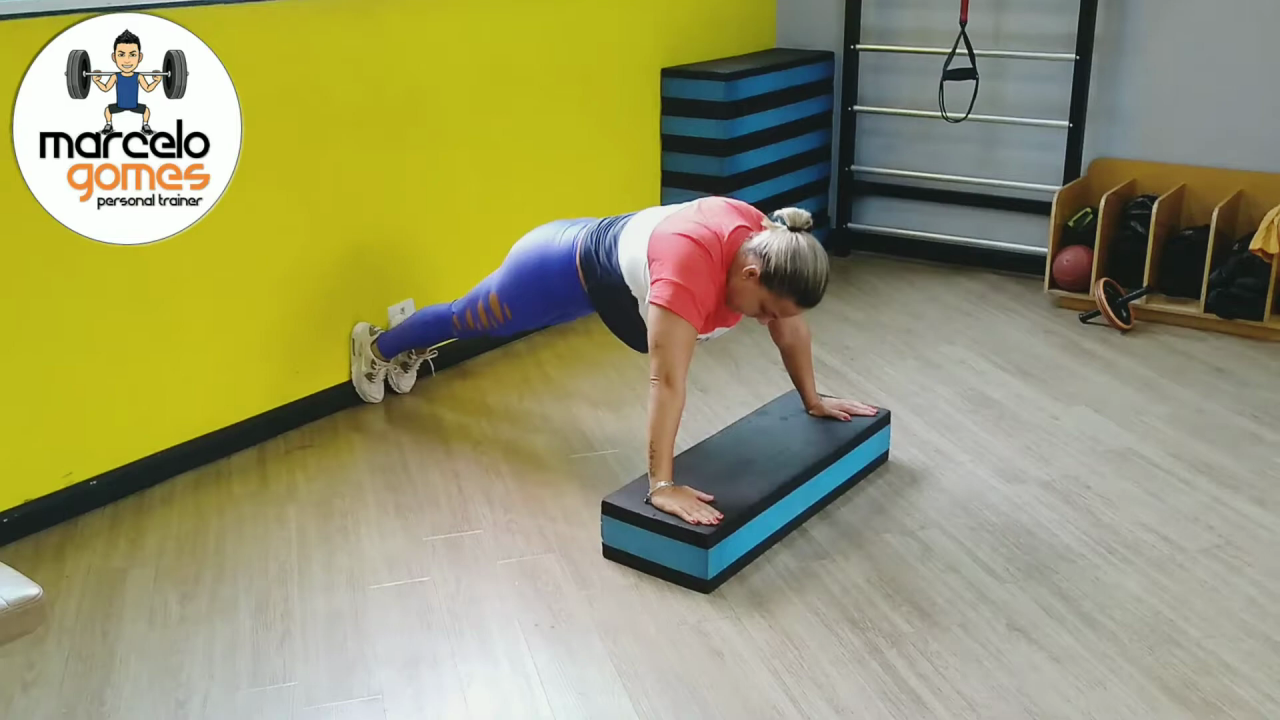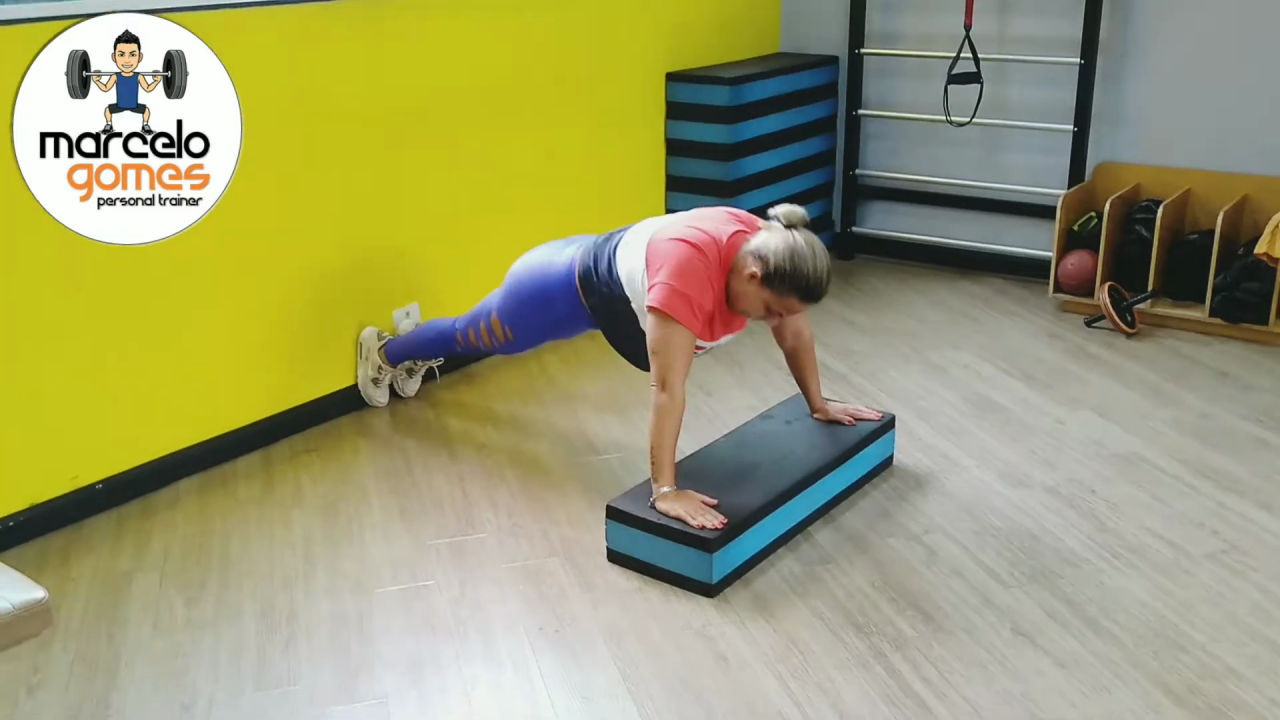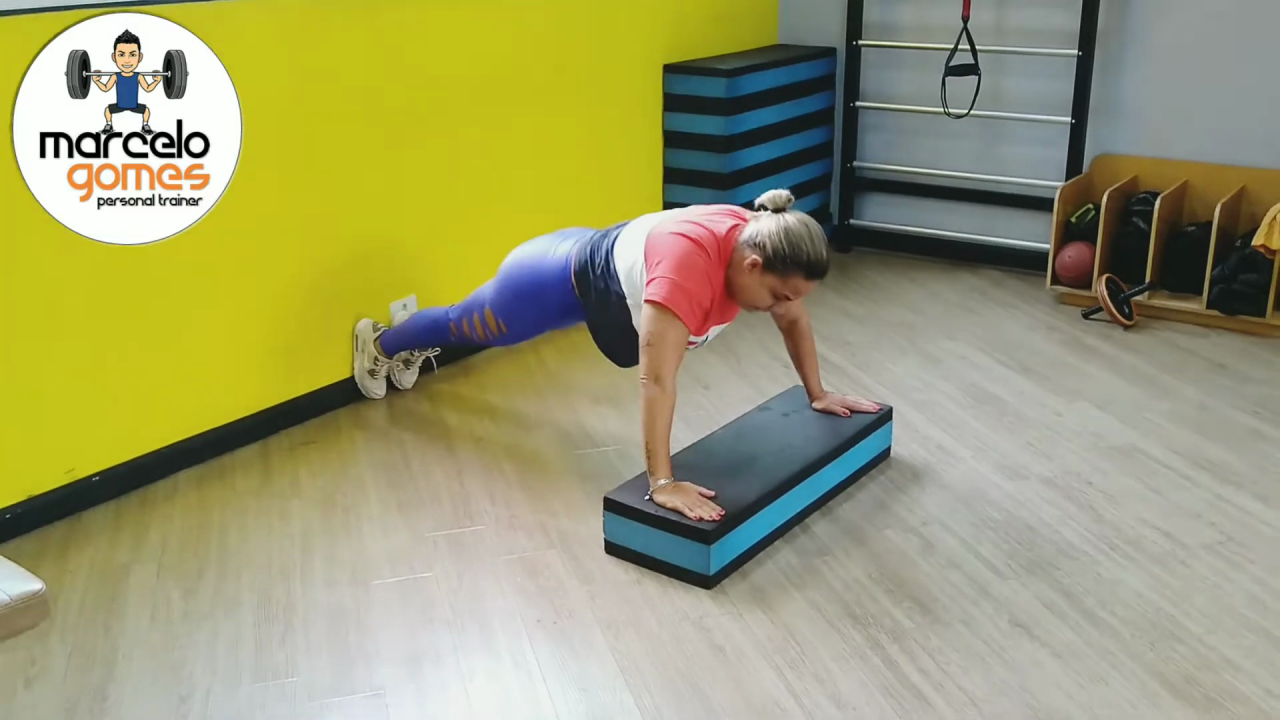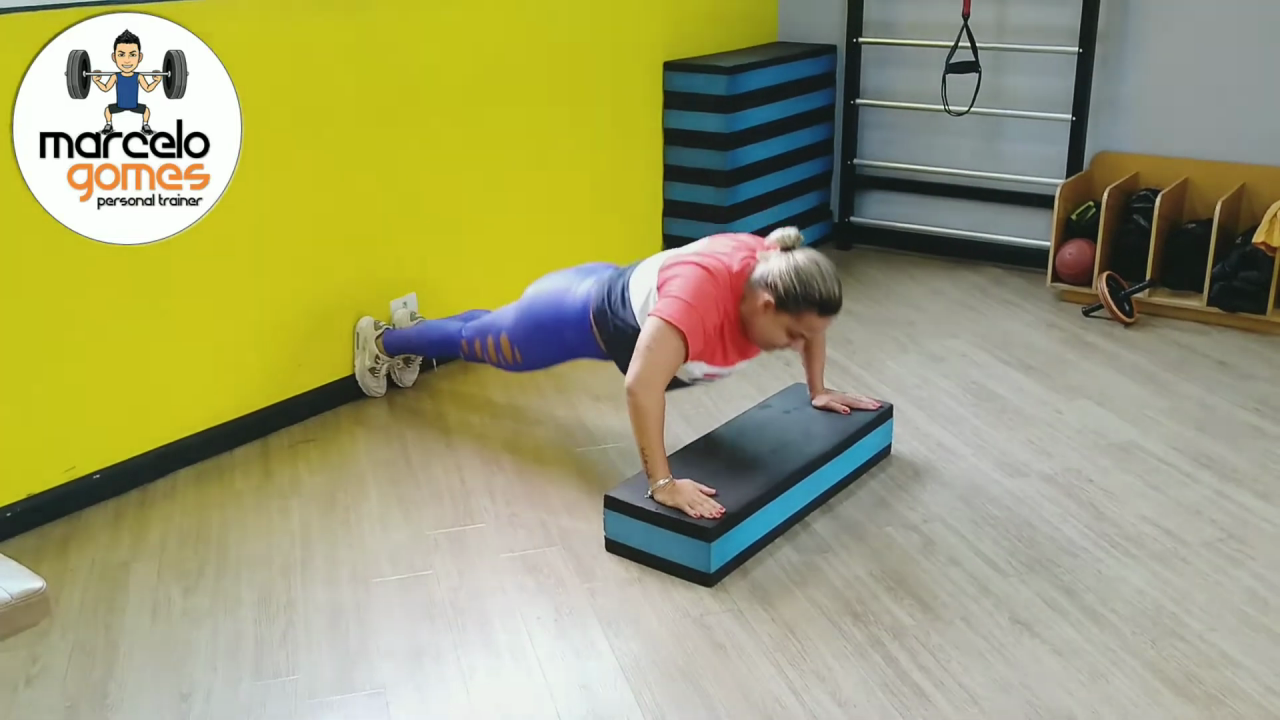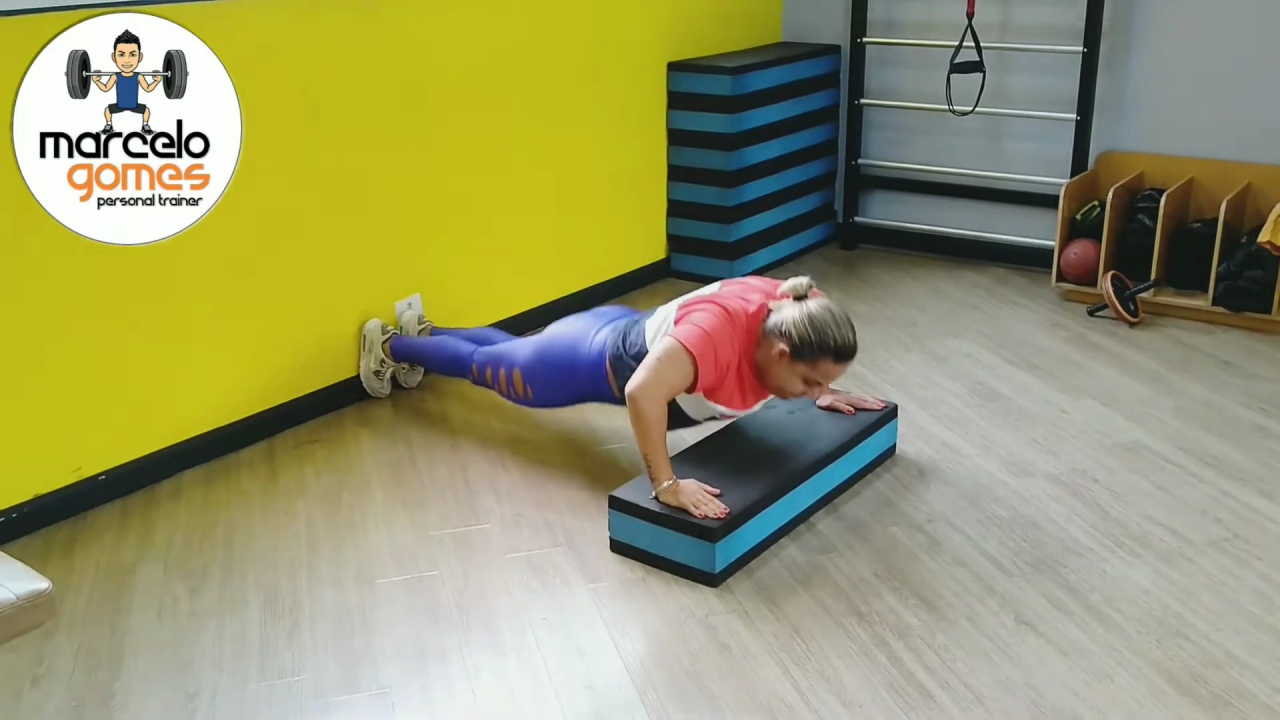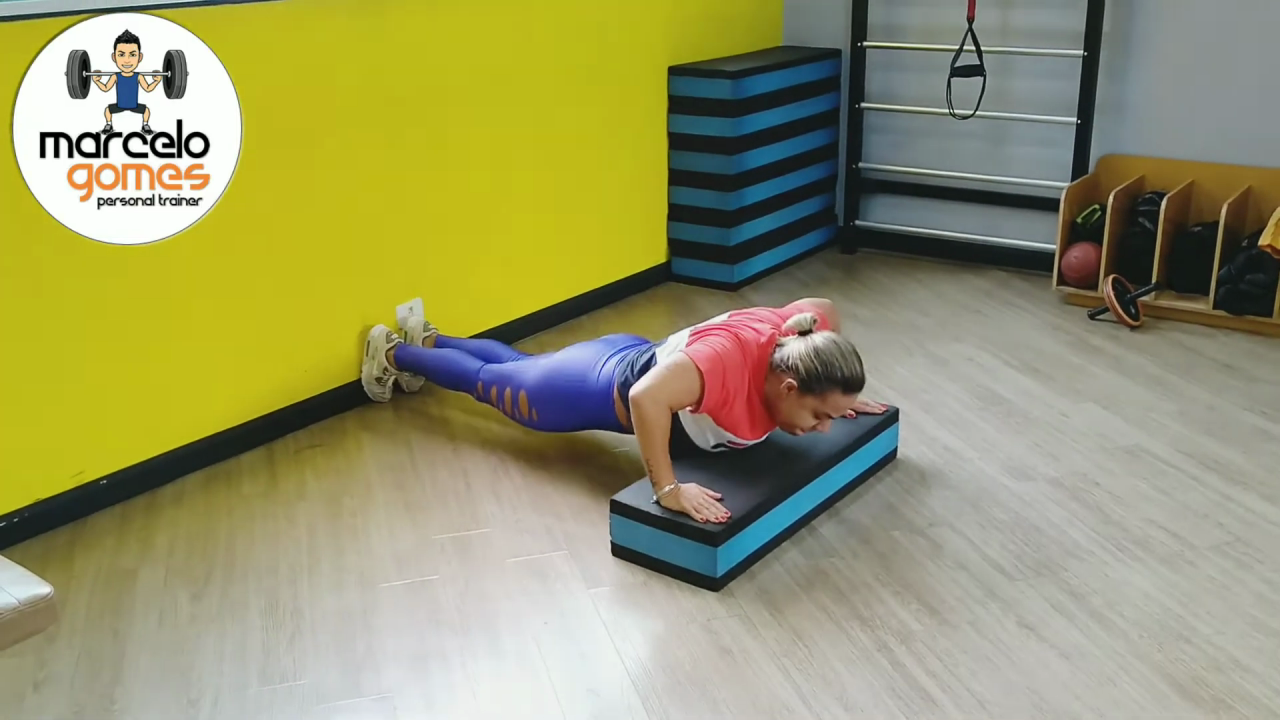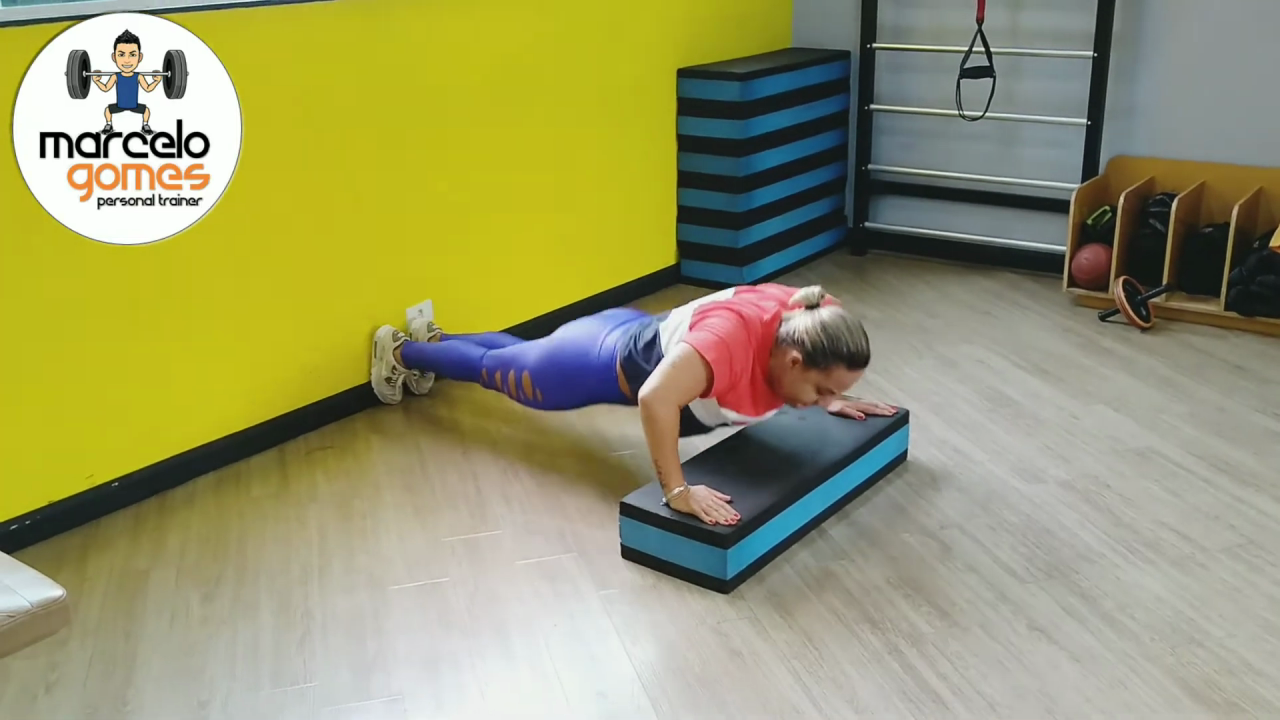
dt=0.3s
person 1, frame 1
left shoulder: (772, 249)
right shoulder: (692, 260)
left elbow: (792, 331)
right elbow: (666, 380)
left wrist: (813, 401)
right wrist: (662, 486)
left hip: (601, 271)
right hip: (562, 267)
left knee: (472, 324)
right knee: (465, 321)
left ankle: (412, 352)
right ankle: (378, 346)
person 1, frame 2
left shoulder: (769, 253)
right shoulder: (691, 265)
left elbow: (796, 335)
right elbow: (667, 388)
left wrist: (819, 405)
right wrist: (665, 491)
left hip: (605, 289)
right hip: (565, 283)
left knee: (476, 339)
right knee: (469, 337)
left ankle: (415, 358)
right ankle: (384, 353)
person 1, frame 3
left shoulder: (766, 244)
right shoulder: (690, 260)
left elbow: (795, 321)
right elbow: (657, 380)
left wrist: (818, 394)
right wrist: (662, 484)
left hip: (596, 272)
right hip: (559, 278)
left knee: (466, 328)
right knee: (463, 327)
left ankle: (413, 349)
right ankle: (380, 344)
person 1, frame 4
left shoulder: (779, 274)
right shoulder: (704, 292)
left elbow: (812, 323)
right elbow: (641, 385)
left wrist: (818, 390)
right wrist: (663, 484)
left hip: (618, 299)
right hip: (580, 316)
left knee: (486, 334)
right knee: (473, 343)
left ankle: (414, 324)
right ankle: (383, 340)
person 1, frame 5
left shoulder: (792, 313)
right shoulder: (721, 329)
right elbow: (642, 393)
left wrist: (828, 394)
right wrist: (668, 486)
left hip: (630, 332)
right hip: (595, 362)
left knee: (506, 346)
right knee: (485, 367)
left ankle: (424, 328)
right ankle: (390, 345)
person 1, frame 6
left shoulder: (798, 341)
right shoulder: (732, 360)
left elbow: (824, 307)
right elbow: (645, 397)
left wrist: (835, 404)
right wrist: (669, 489)
left hip: (637, 358)
right hip: (605, 389)
left knee: (520, 362)
right knee: (487, 384)
left ankle: (427, 338)
right ankle: (393, 352)
person 1, frame 7
left shoulder: (804, 321)
right shoulder: (734, 338)
right elbow: (655, 398)
left wrist: (841, 400)
right wrist: (678, 491)
left hip: (642, 337)
right hip: (607, 363)
left knee: (518, 352)
right knee: (492, 369)
left ankle: (434, 336)
right ankle: (400, 352)
